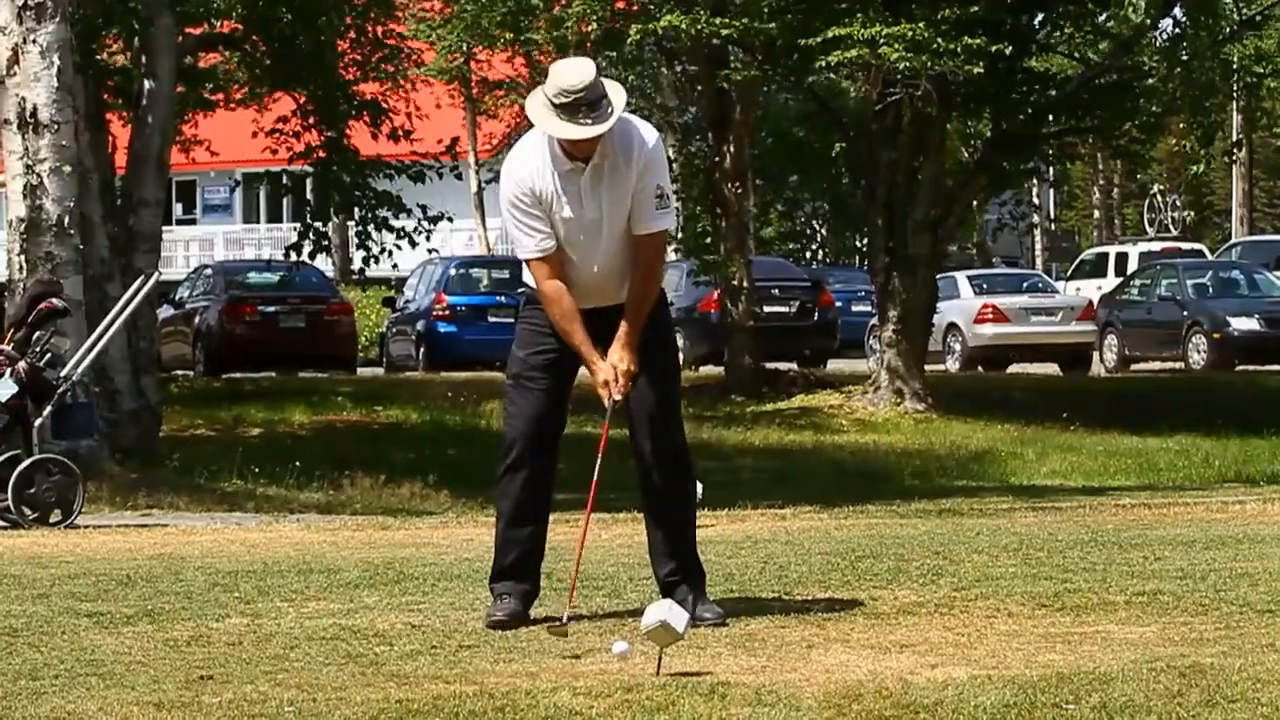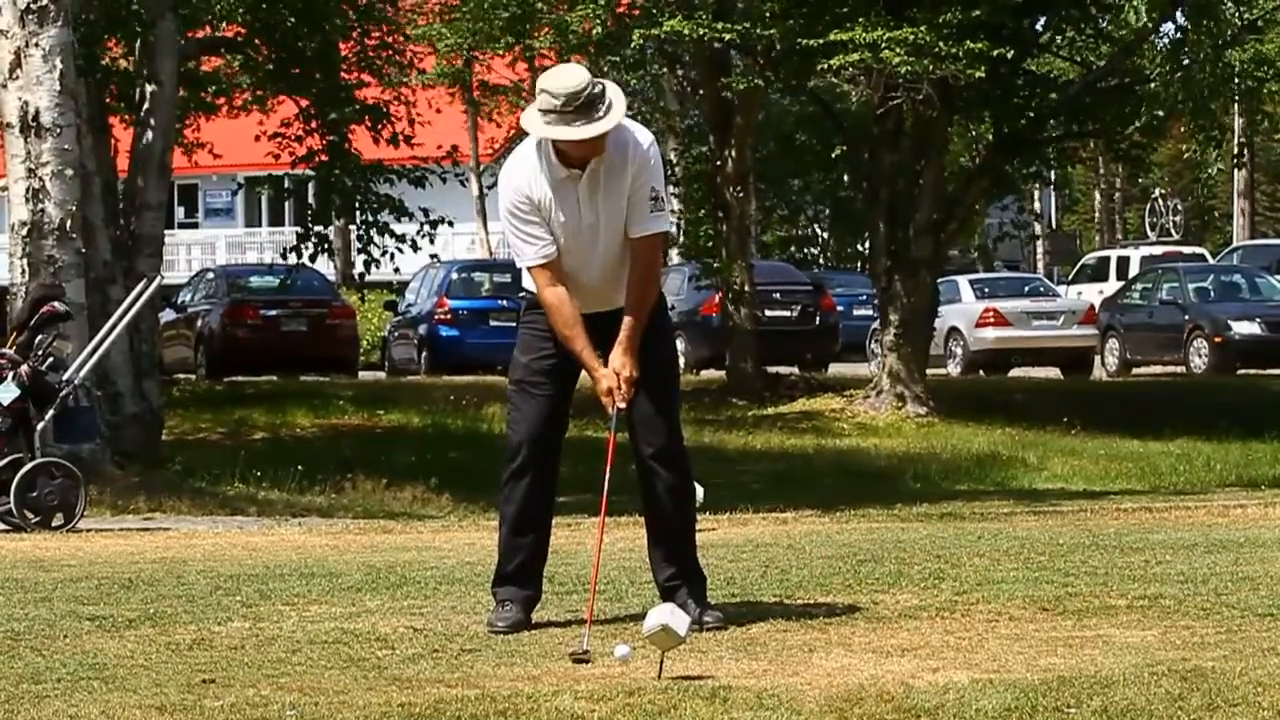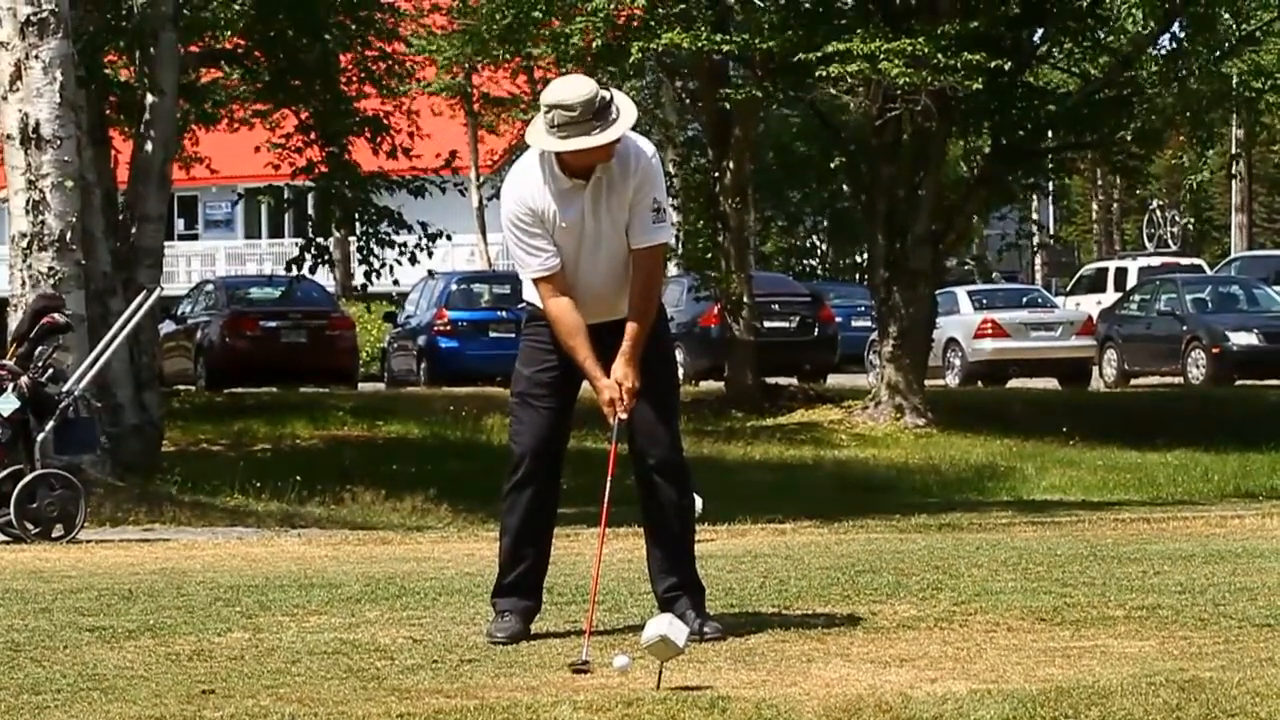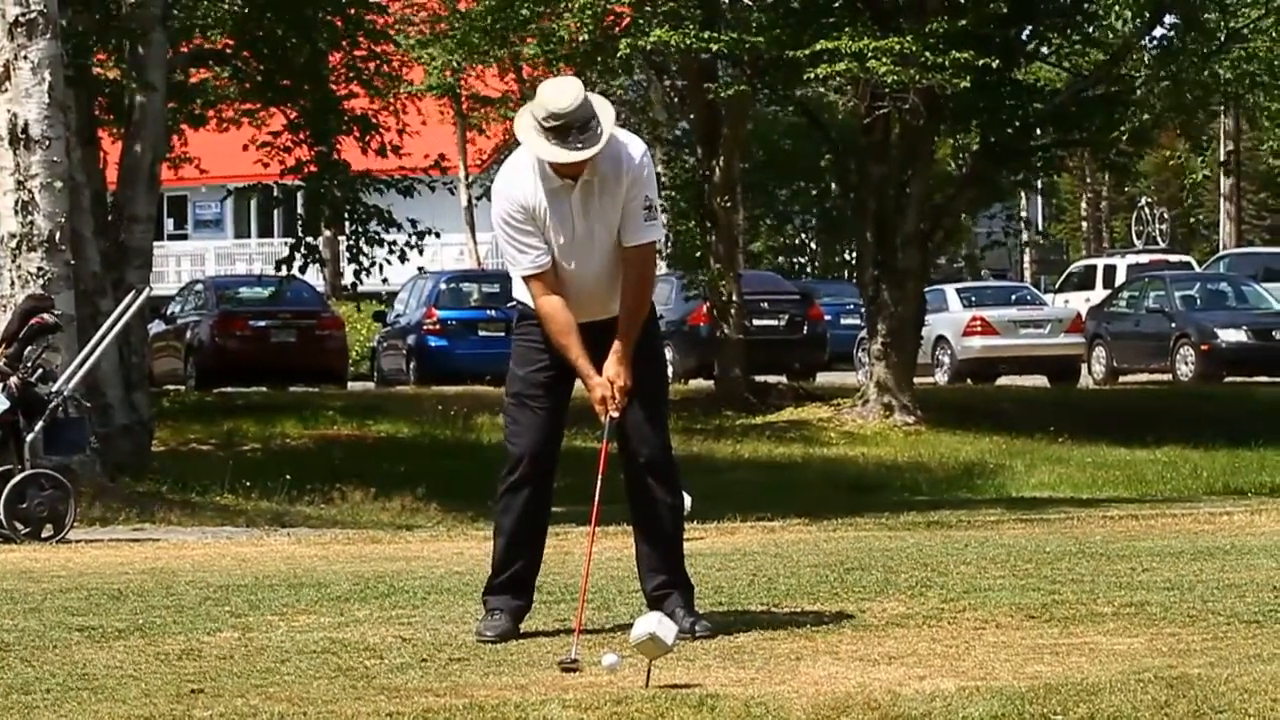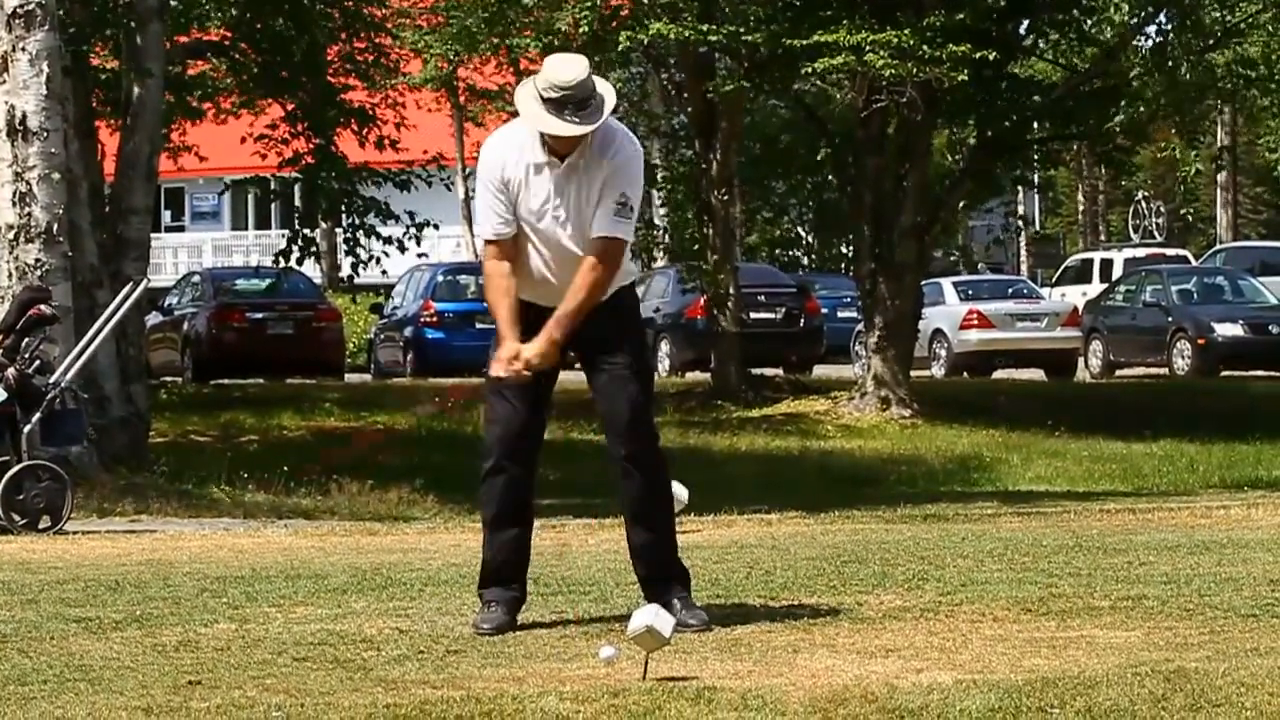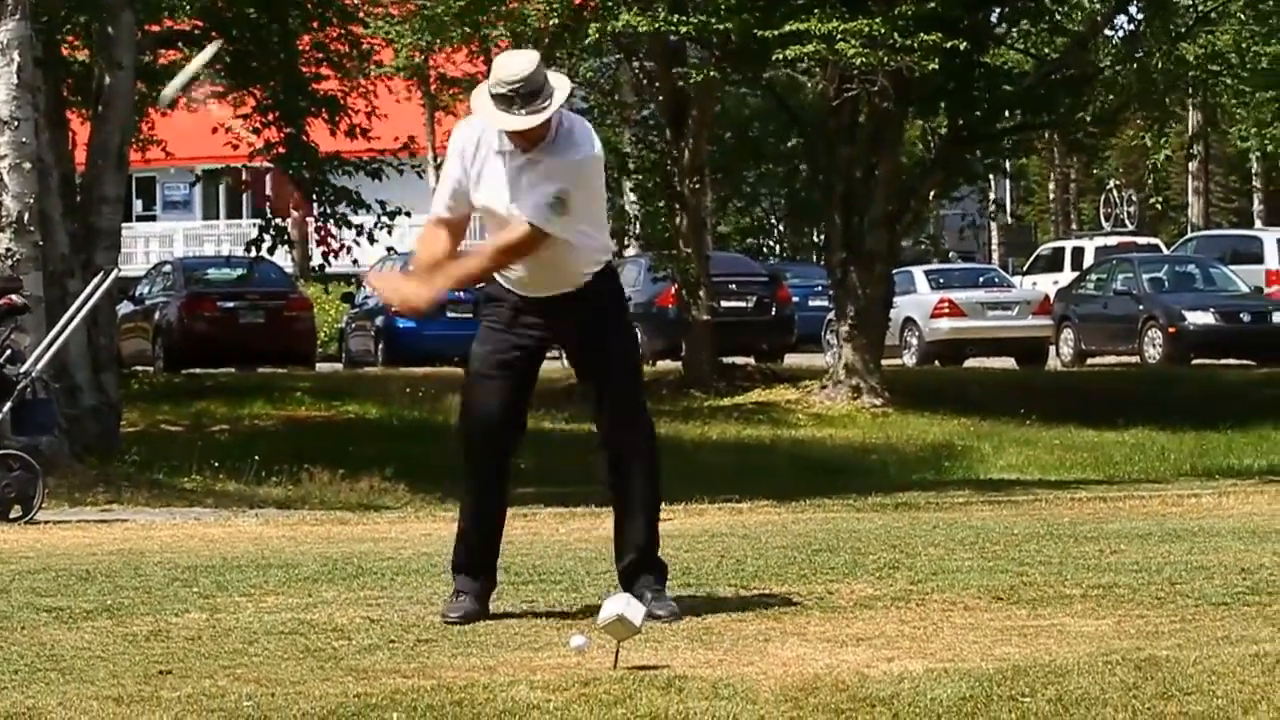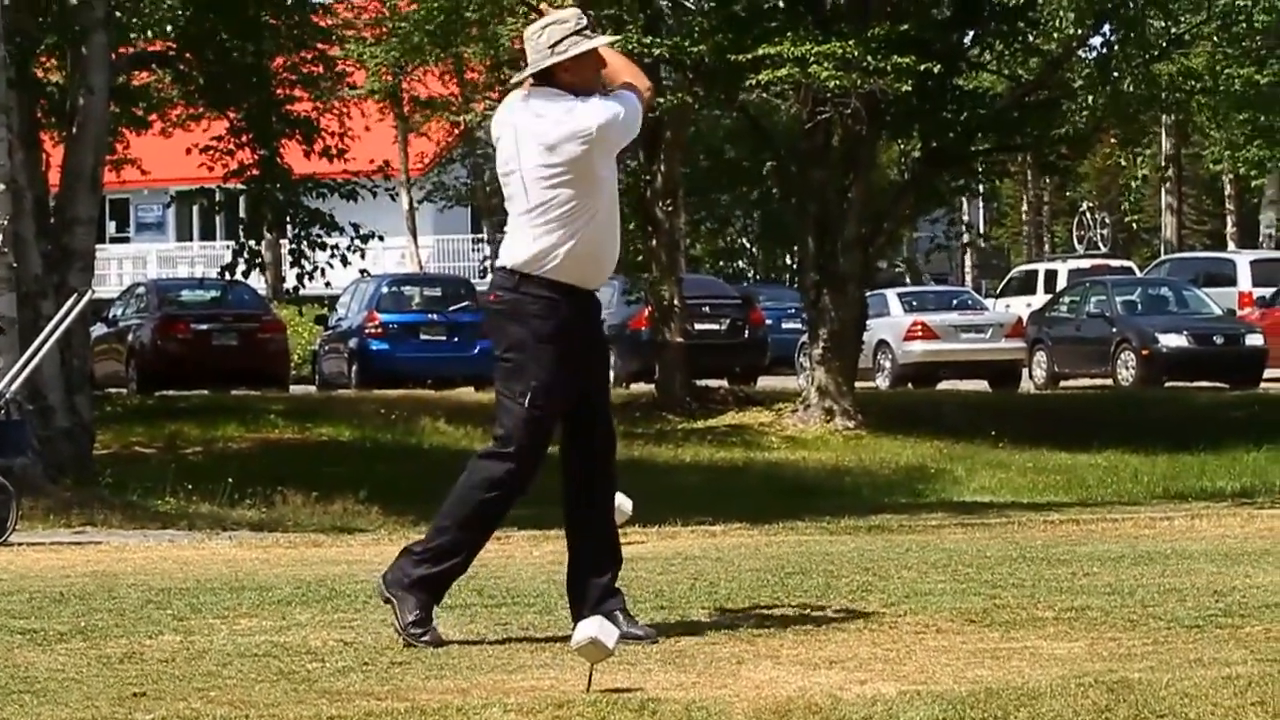
dt=0.7s
person 1, frame 1
left shoulder: (642, 144)
right shoulder: (523, 168)
left elbow: (650, 251)
right elbow: (548, 278)
left wrist: (626, 343)
right wrist: (593, 361)
left hip: (634, 304)
right hip: (551, 309)
left knee: (663, 444)
right knee: (525, 443)
left ankle: (684, 586)
right ankle: (512, 588)
person 1, frame 2
left shoulder: (636, 146)
right shoulder: (519, 177)
left elbow: (648, 252)
right elbow: (549, 283)
left wrist: (626, 347)
right wrist: (594, 367)
left hip: (633, 309)
right hip: (552, 314)
left knee: (662, 447)
right knee: (528, 447)
left ankle: (684, 590)
right ankle: (514, 593)
person 1, frame 3
left shoulder: (639, 158)
right shoulder: (523, 188)
left elbow: (649, 263)
right elbow: (554, 293)
left wrist: (628, 357)
right wrist: (596, 377)
left hip: (634, 319)
right hip: (553, 324)
left knee: (662, 458)
right knee: (532, 457)
left ankle: (682, 599)
right ankle: (514, 603)
person 1, frame 4
left shoulder: (630, 157)
right shoulder: (514, 186)
left elbow: (640, 263)
right elbow: (544, 291)
left wrist: (620, 355)
right wrist: (588, 375)
left hip: (626, 319)
right hip: (545, 324)
left knee: (651, 457)
right knee: (526, 458)
left ankle: (671, 597)
right ankle: (505, 602)
person 1, frame 5
left shoulder: (620, 150)
right shoulder: (500, 152)
left elbow: (603, 259)
right elbow: (499, 255)
left wrist: (549, 341)
right wrist: (509, 338)
left hip: (605, 307)
right hip: (527, 308)
left knee: (637, 449)
right knee: (505, 450)
left ankle: (668, 588)
right ankle: (500, 594)
person 1, frame 6
left shoulder: (577, 145)
right shoulder: (477, 144)
left elbow: (520, 240)
right elbow: (444, 223)
left wrist: (431, 286)
right wrist: (422, 276)
left hip: (589, 292)
right hip: (510, 300)
left knee: (629, 437)
right knee: (487, 437)
left ankle: (643, 579)
right ankle: (470, 582)
person 1, frame 7
left shoulder: (517, 111)
right shoulder: (586, 124)
right elbow: (638, 87)
left hip: (569, 304)
right hip: (537, 306)
left knee: (593, 454)
right knee: (514, 453)
left ankle: (598, 601)
right ankle: (414, 578)
